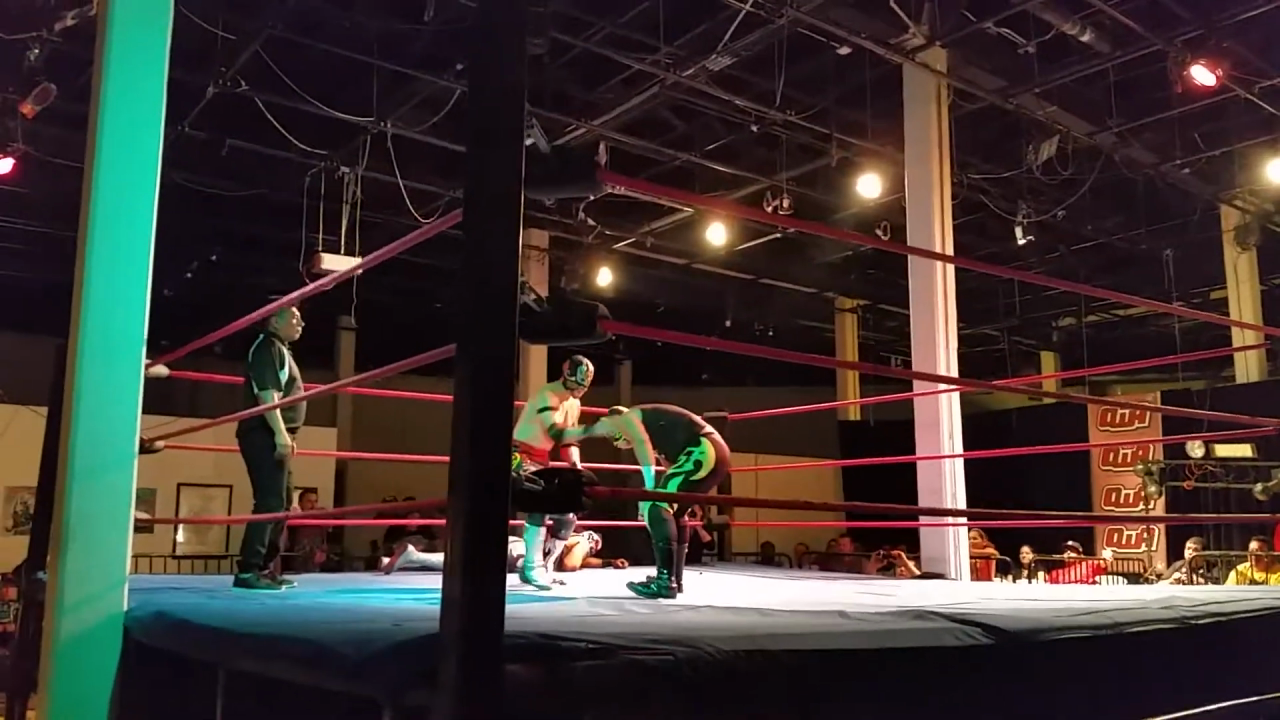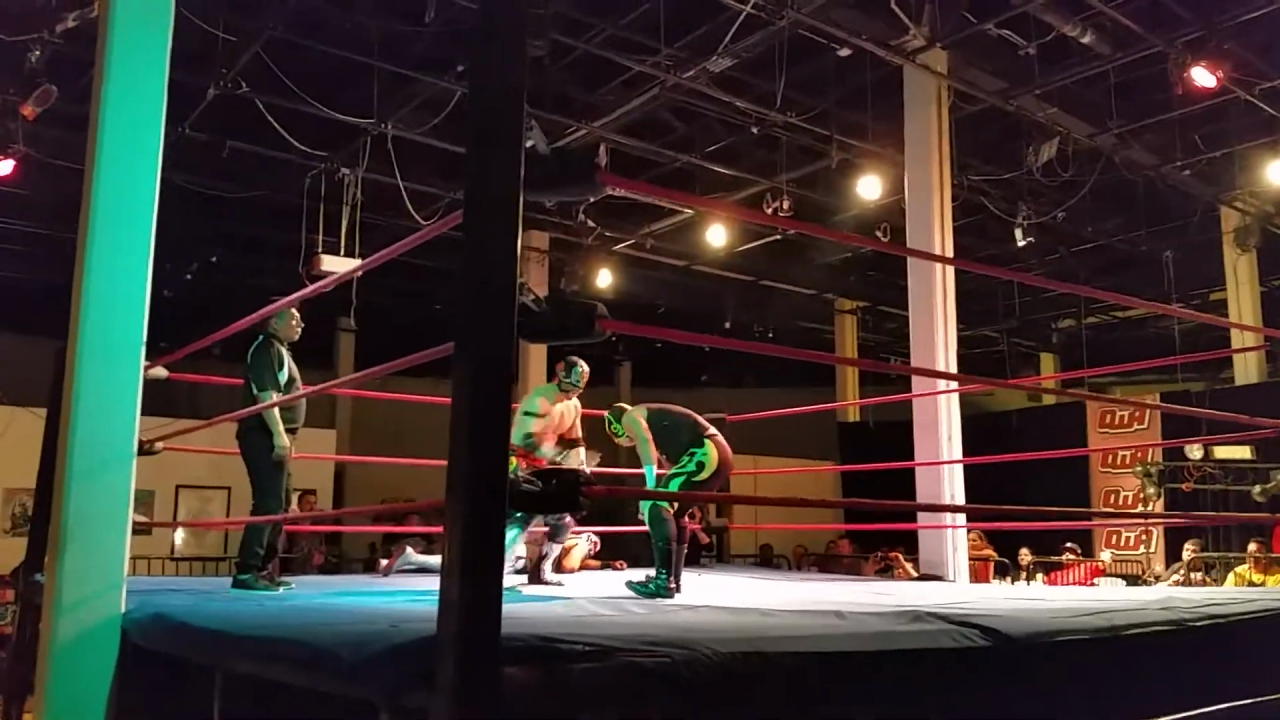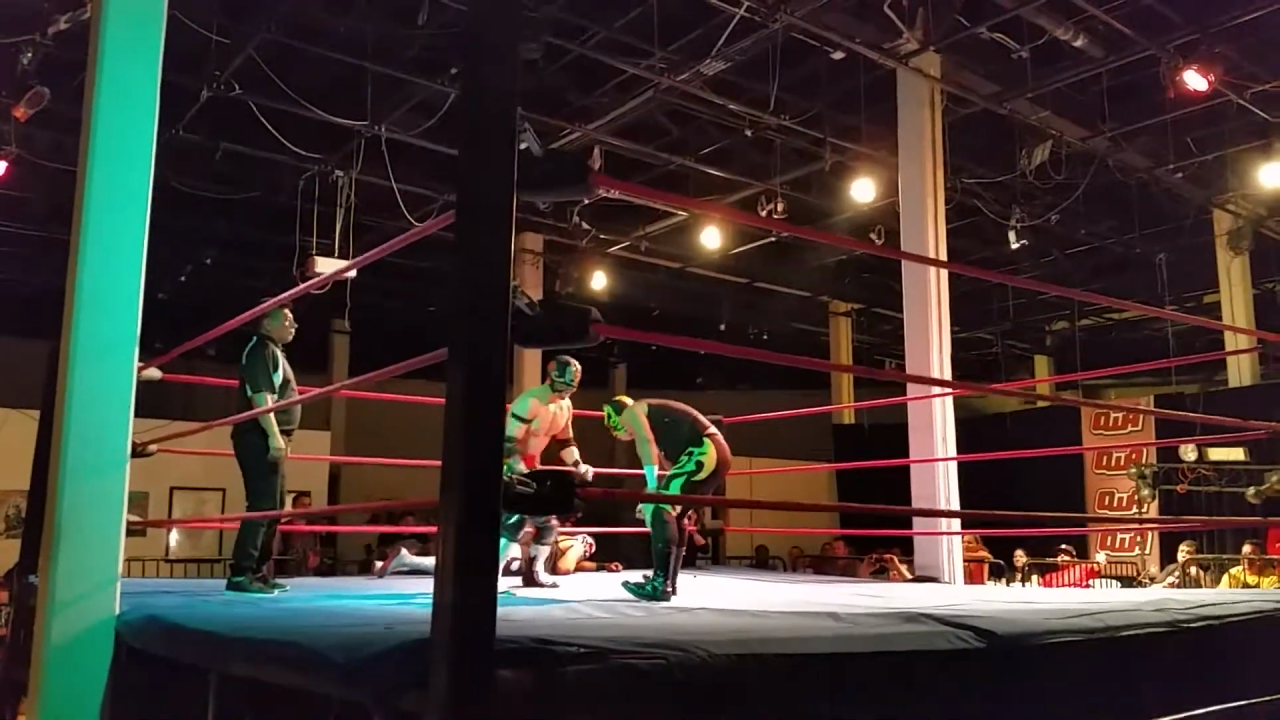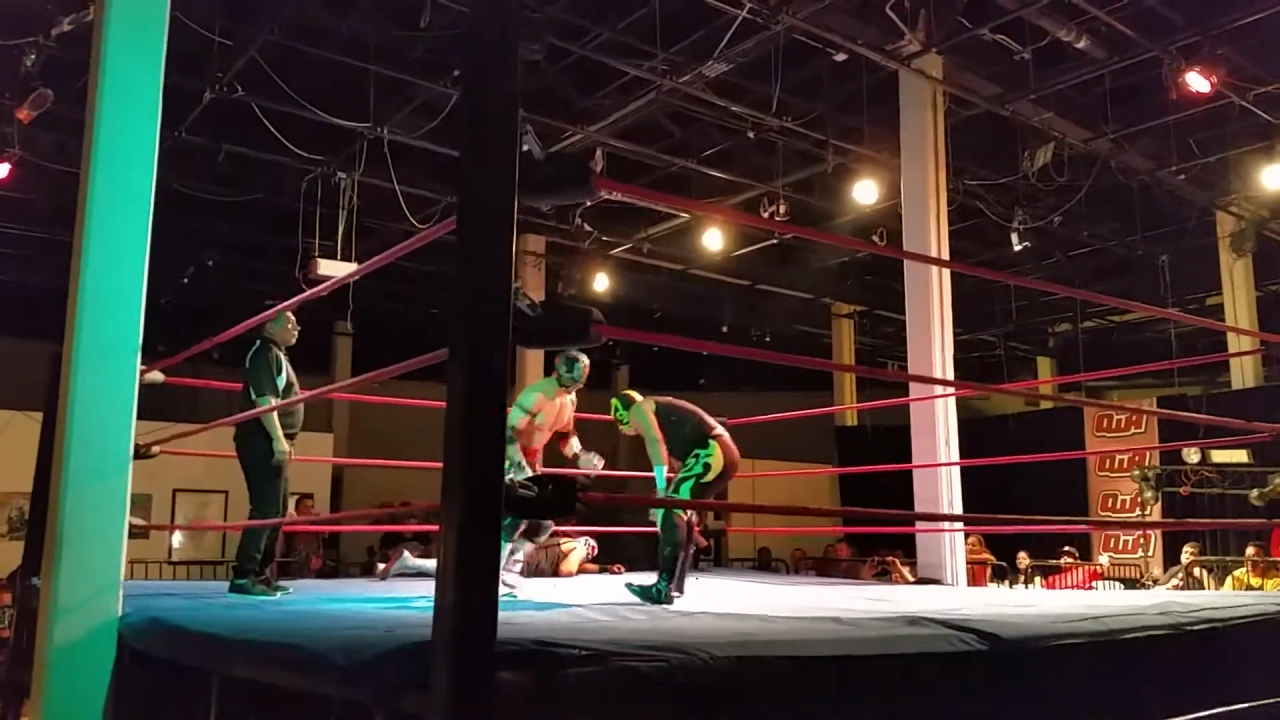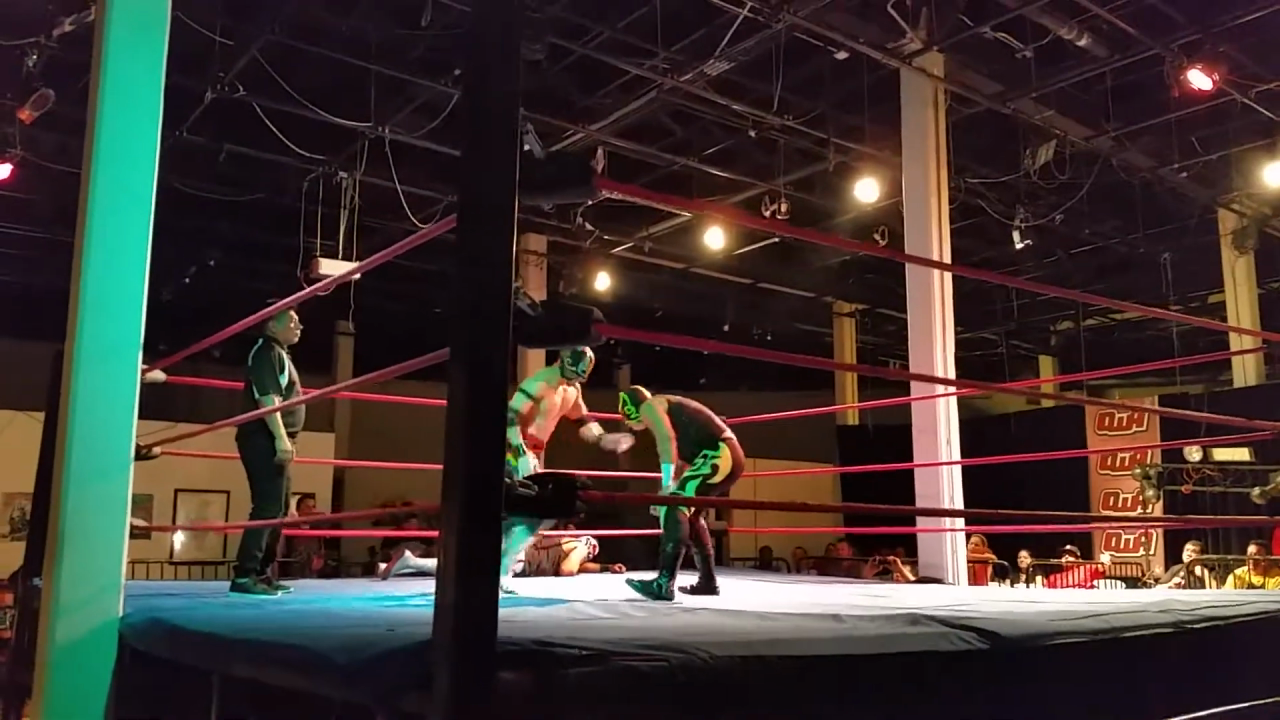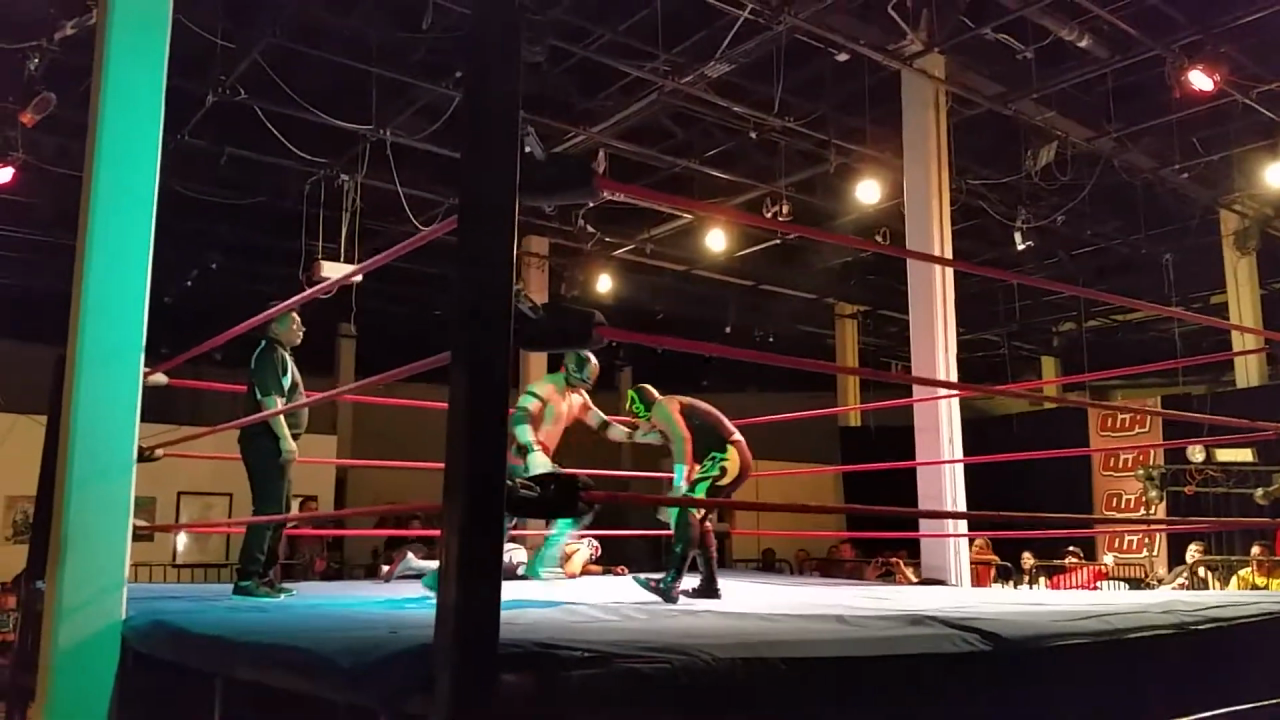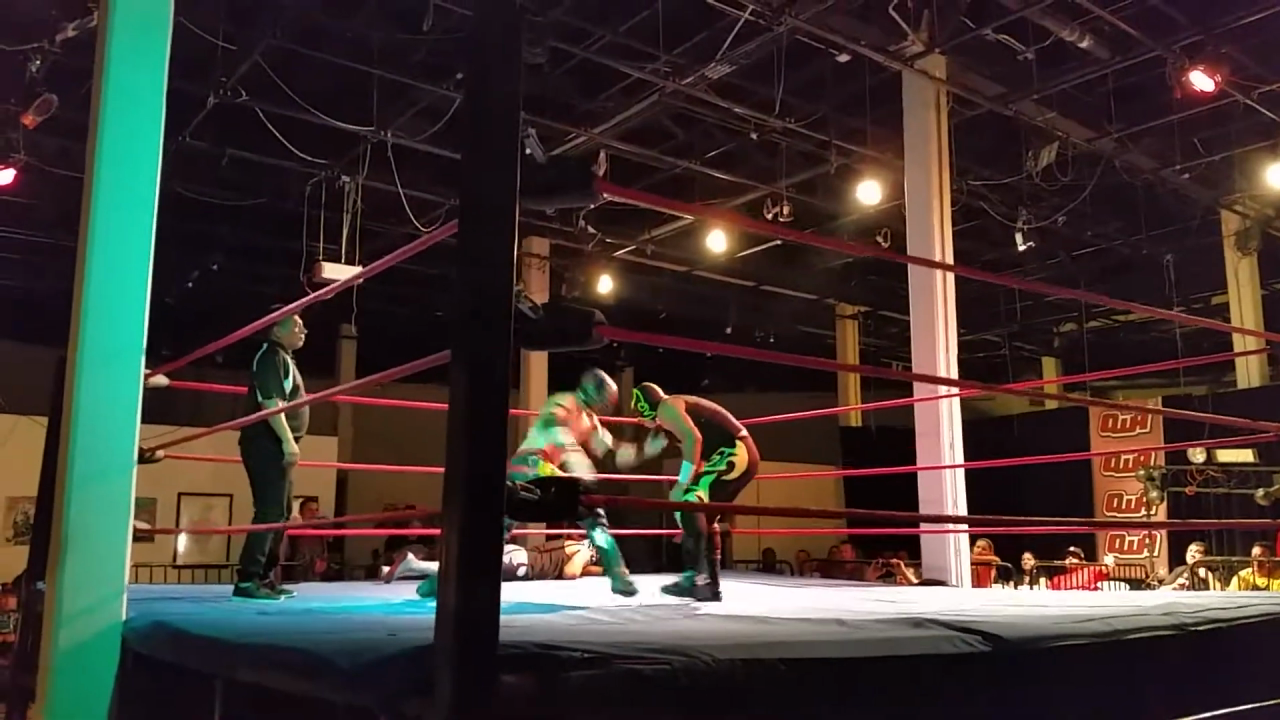
dt=0.1s
person 1, frame 1
left shoulder: (280, 350)
right shoulder: (267, 347)
right elbow: (266, 394)
left wrist: (287, 436)
right wrist: (281, 433)
left hip: (275, 437)
right hip: (265, 436)
left knee: (280, 503)
right knee: (269, 502)
left ankle: (264, 568)
right ankle: (248, 571)
person 1, frame 2
left shoulder: (280, 351)
right shoulder: (266, 348)
right elbow: (265, 395)
left wrist: (285, 437)
right wrist: (279, 434)
left hip: (275, 438)
right hip: (264, 437)
left knee: (279, 504)
right knee: (268, 503)
left ankle: (262, 569)
right ankle: (246, 572)
person 1, frame 3
left shoulder: (274, 353)
right shoulder: (260, 350)
right elbow: (260, 397)
left wrist: (280, 439)
right wrist: (274, 436)
left hip: (269, 440)
right hip: (260, 439)
left knee: (273, 505)
right knee: (262, 504)
left ankle: (257, 572)
right ankle: (240, 575)
person 1, frame 4
left shoulder: (277, 355)
right shoulder: (264, 353)
right elbow: (264, 400)
left wrist: (283, 442)
right wrist: (278, 440)
left hip: (272, 443)
right hip: (263, 443)
left knee: (276, 509)
right knee: (266, 508)
left ankle: (260, 574)
right ankle: (243, 577)
person 1, frame 5
left shoulder: (279, 354)
right shoulder: (266, 352)
right elbow: (267, 399)
left wrist: (284, 440)
right wrist: (282, 439)
left hip: (273, 442)
right hip: (265, 441)
left knee: (278, 508)
right knee: (267, 508)
left ankle: (260, 573)
right ankle: (244, 576)
person 1, frame 6
left shoulder: (282, 356)
right shoulder: (269, 354)
right elbow: (269, 401)
left wrist: (287, 441)
right wrist: (286, 439)
left hip: (275, 443)
right hip: (267, 442)
left knee: (279, 510)
right knee: (268, 509)
left ankle: (263, 576)
right ankle: (247, 579)
person 1, frame 7
left shoulder: (284, 358)
right shoulder: (271, 356)
right elbow: (270, 403)
left wrist: (288, 443)
right wrist: (288, 441)
left hip: (275, 446)
right hip: (268, 444)
left knee: (279, 512)
right knee: (270, 511)
left ankle: (263, 577)
right ankle: (247, 580)
person 2, frame 1
left shoulder: (569, 539)
right shoulder: (582, 541)
left elbow: (583, 560)
right elbow: (570, 564)
left wrist: (608, 562)
left hip: (516, 546)
right hip: (519, 552)
left ankle: (414, 555)
right ankle: (414, 555)
person 2, frame 2
left shoulder: (567, 540)
right shoulder: (581, 543)
left elbow: (581, 562)
right elbow: (568, 566)
left wrist: (607, 564)
left hip: (517, 549)
right hip: (519, 554)
left ankle: (412, 557)
right ankle: (412, 557)
person 2, frame 3
left shoulder: (563, 541)
right shoulder: (577, 545)
left elbow: (576, 563)
right elbow: (564, 568)
left wrist: (603, 566)
left ankle: (407, 559)
right ankle: (406, 559)
person 2, frame 4
left shoulder: (564, 543)
right shoulder: (579, 547)
left elbow: (577, 566)
right elbow: (566, 570)
left wrist: (605, 568)
left ankle: (410, 561)
right ankle: (409, 562)
person 2, frame 5
left shoulder: (565, 543)
right shoulder: (581, 546)
left elbow: (579, 564)
right elbow: (568, 570)
left wrist: (605, 567)
right hip: (517, 558)
left ankle: (409, 561)
right ankle: (409, 561)
person 2, frame 6
left shoulder: (569, 545)
right shoulder: (583, 548)
left elbow: (581, 567)
right elbow: (570, 571)
left wrist: (608, 570)
left hip: (514, 552)
right hip: (518, 560)
left ankle: (414, 562)
right ankle: (413, 563)
person 2, frame 7
left shoulder: (566, 547)
right shoulder: (583, 550)
left elbow: (581, 569)
right elbow: (570, 573)
left wrist: (604, 570)
left hip: (514, 555)
right hip: (519, 562)
left ankle: (414, 563)
right ankle: (413, 564)
person 3, frame 1
left shoulder: (574, 404)
right shoulder: (549, 395)
left elbow: (567, 441)
right elbow: (555, 434)
left wrist: (578, 469)
left hip: (541, 461)
right hip: (520, 456)
left knee: (565, 516)
left ankle: (545, 568)
right ankle: (531, 568)
person 3, frame 2
left shoulder: (573, 405)
right shoulder: (539, 399)
left elbow: (575, 441)
right elbow: (529, 441)
left wrist: (581, 468)
right wrist: (563, 458)
left hip: (537, 465)
right hip: (517, 461)
left knee: (563, 520)
left ankle: (543, 571)
person 3, frame 3
left shoulder: (565, 406)
right shoulder: (530, 401)
left elbow: (566, 442)
right elbow: (508, 443)
left wrist: (579, 465)
right wrist: (526, 476)
left hip: (529, 466)
right hip: (511, 464)
left knee: (547, 523)
right knee: (518, 516)
left ankle: (535, 572)
person 3, frame 4
left shoulder: (569, 399)
right shoulder: (536, 393)
left elbow: (566, 434)
right elbow: (510, 433)
left wrist: (580, 457)
right wrist: (521, 469)
left hip: (531, 461)
right hip: (514, 460)
left knee: (542, 522)
right knee: (518, 516)
left ankle: (509, 566)
person 3, frame 5
left shoulder: (572, 388)
right shoulder: (540, 383)
left elbow: (582, 421)
right elbow: (510, 417)
left wrist: (604, 438)
right wrist: (522, 453)
left hip: (532, 452)
right hip: (518, 451)
right ankle: (500, 572)
person 3, frame 6
left shoulder: (579, 398)
right shoulder: (546, 388)
left elbow: (603, 424)
right elbow: (520, 418)
left wrist: (634, 436)
right wrist: (534, 453)
left hip: (526, 461)
right hip: (527, 456)
left knee: (501, 520)
right ankle: (541, 564)
person 3, frame 7
left shoulder: (588, 419)
right shoulder: (563, 403)
left elbow: (613, 451)
right elbow: (549, 423)
left wrist: (651, 446)
right wrist: (570, 450)
left hip: (515, 472)
right hip: (535, 466)
right knee: (592, 517)
right ankle: (618, 577)
person 4, frame 1
left shoulder: (625, 418)
right shoulder: (651, 421)
left elbow: (642, 444)
left wrist: (649, 489)
left hip: (702, 452)
right hip: (716, 453)
left knee: (656, 506)
right knee: (674, 510)
left ankle: (665, 580)
right ankle: (674, 579)
person 4, frame 2
left shoulder: (629, 417)
right shoulder: (661, 423)
left elbow: (646, 443)
left wrist: (652, 489)
left hip: (707, 453)
right hip: (720, 455)
left knee: (656, 507)
right knee: (673, 509)
left ankle: (664, 581)
right ankle: (673, 579)
person 4, frame 3
left shoulder: (630, 412)
right shoulder: (655, 414)
left elbow: (646, 442)
right elbow: (672, 464)
left wrist: (651, 487)
left hip: (705, 451)
right hip: (718, 451)
left knee: (660, 509)
right knee: (670, 507)
left ankle: (660, 584)
right ankle: (667, 579)
person 4, frame 4
left shoulder: (638, 408)
right shoulder: (662, 410)
left elbow: (654, 441)
right elbow: (680, 461)
left wrist: (661, 489)
right wrist: (667, 494)
left hip: (711, 453)
right hip: (725, 453)
left knee: (670, 511)
right knee: (679, 509)
left ankle: (664, 587)
right ankle: (676, 581)
person 4, frame 5
left shoulder: (649, 407)
right shoulder: (668, 408)
left elbow: (668, 440)
right elbow: (685, 458)
left wrist: (667, 486)
right wrist: (667, 497)
left hip: (718, 455)
right hip: (729, 455)
left knee: (674, 509)
right knee: (690, 512)
left ankle: (663, 583)
right ankle: (707, 580)
person 4, frame 6
left shoulder: (661, 407)
right shoulder: (676, 409)
left elbow: (682, 440)
right elbow: (693, 459)
left wrist: (678, 487)
right wrist: (673, 500)
left hip: (726, 457)
right hip: (737, 457)
left knee: (685, 511)
right knee: (696, 515)
left ankle: (670, 583)
right ankle: (709, 584)
person 4, frame 7
left shoulder: (667, 407)
right shoulder: (681, 407)
left elbow: (693, 438)
right elbow: (700, 456)
left wrist: (682, 483)
left hip: (735, 454)
right hip: (743, 455)
left knee: (688, 504)
right knee: (704, 512)
left ankle: (693, 577)
right ankle: (710, 584)
